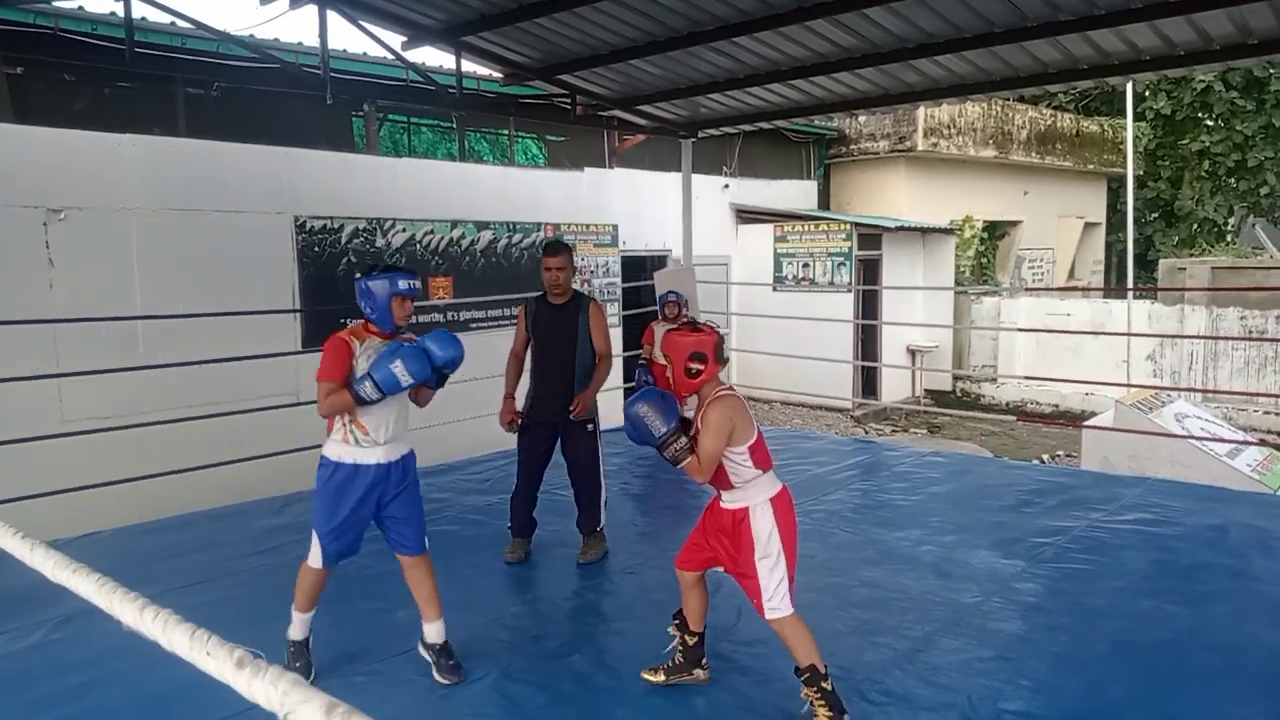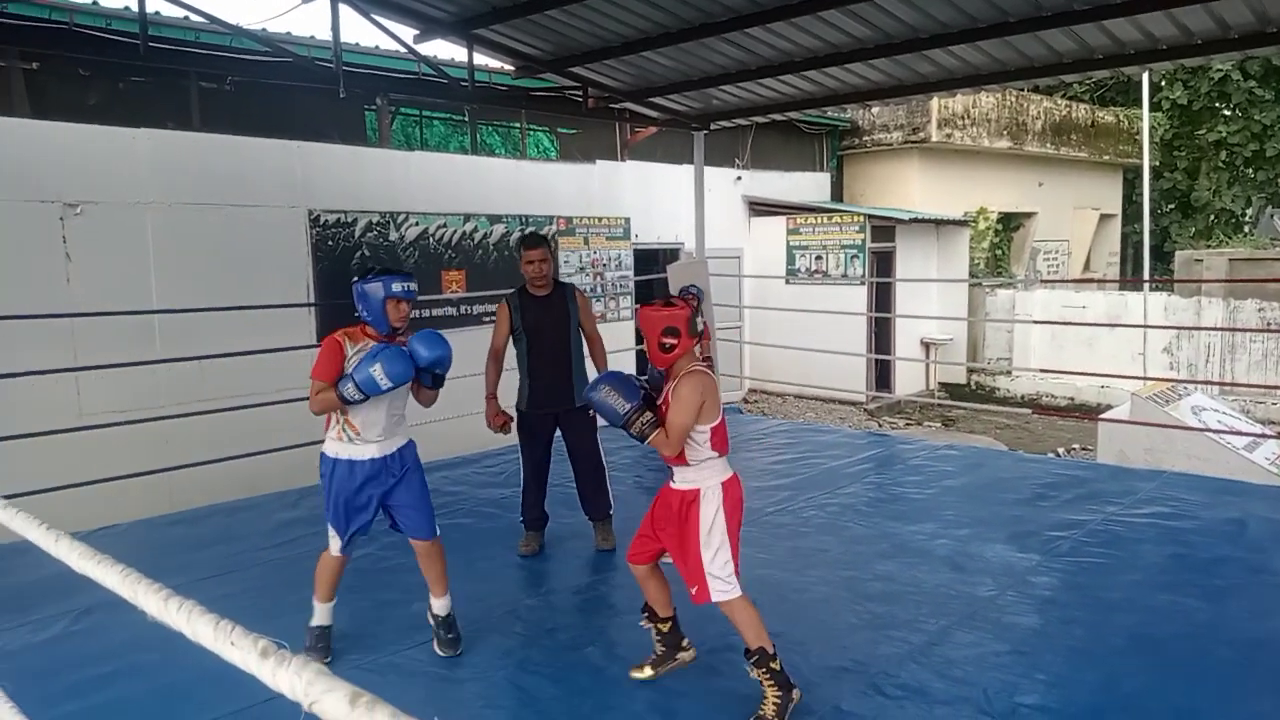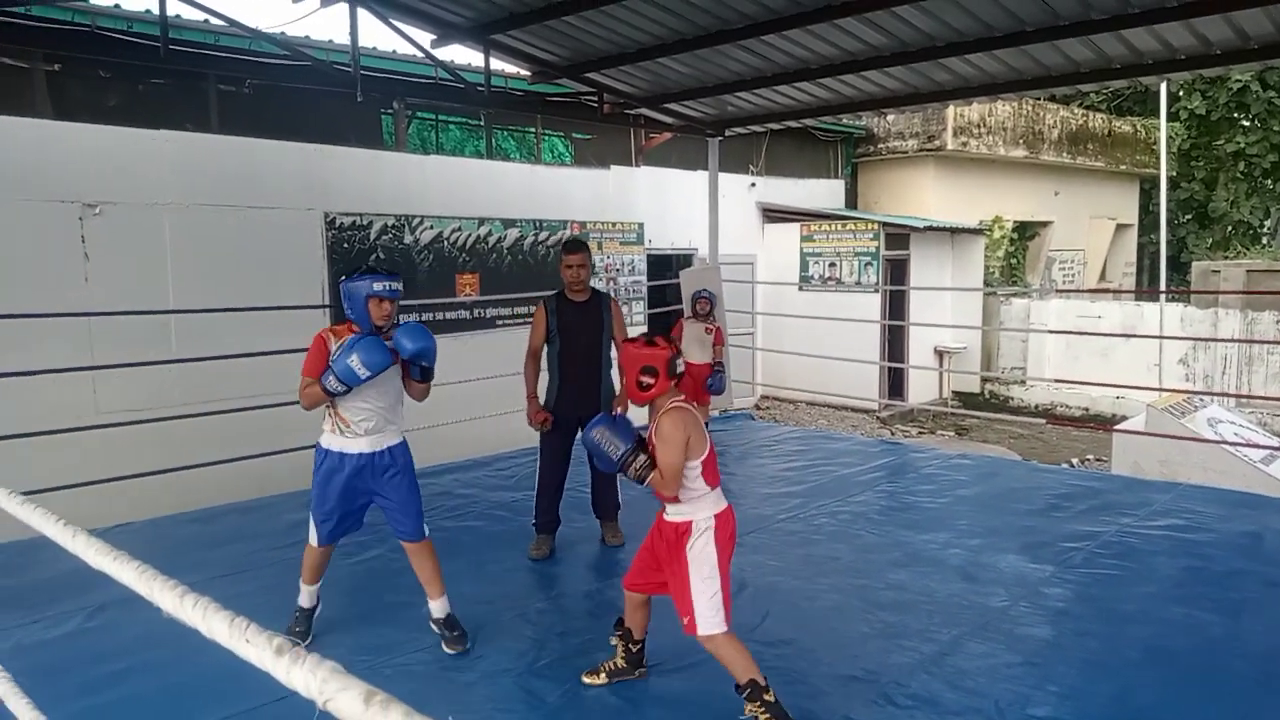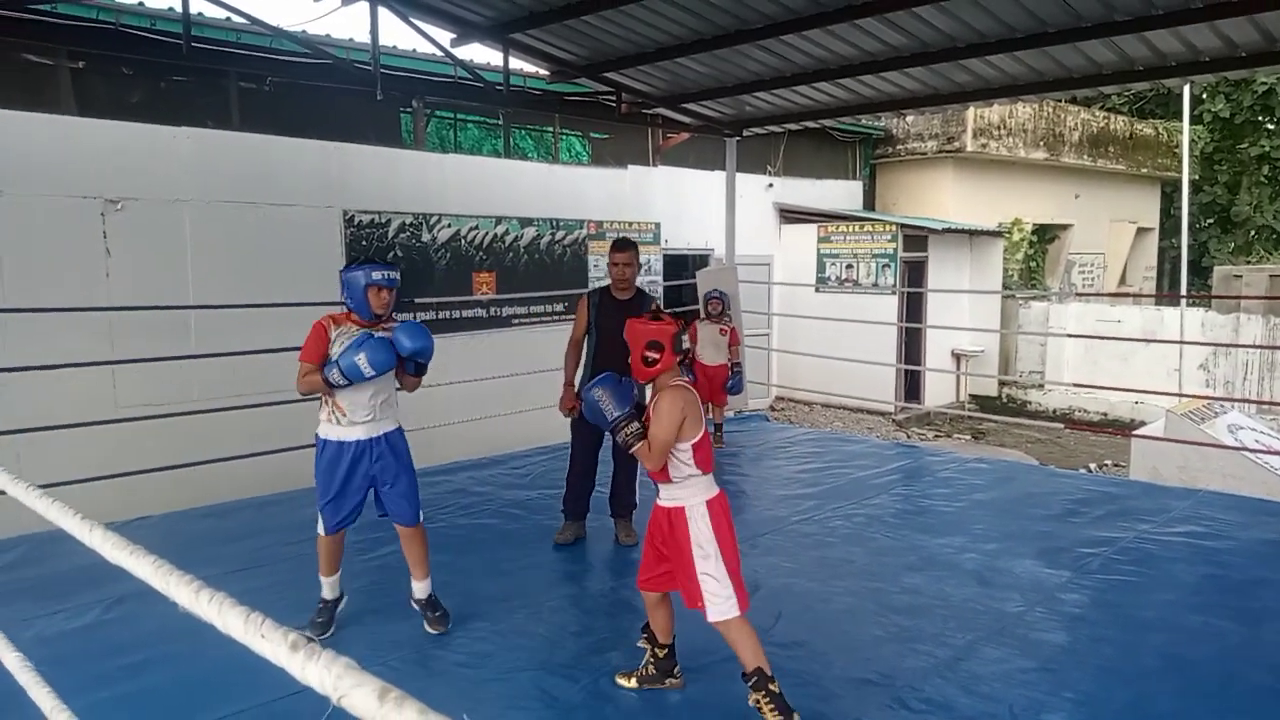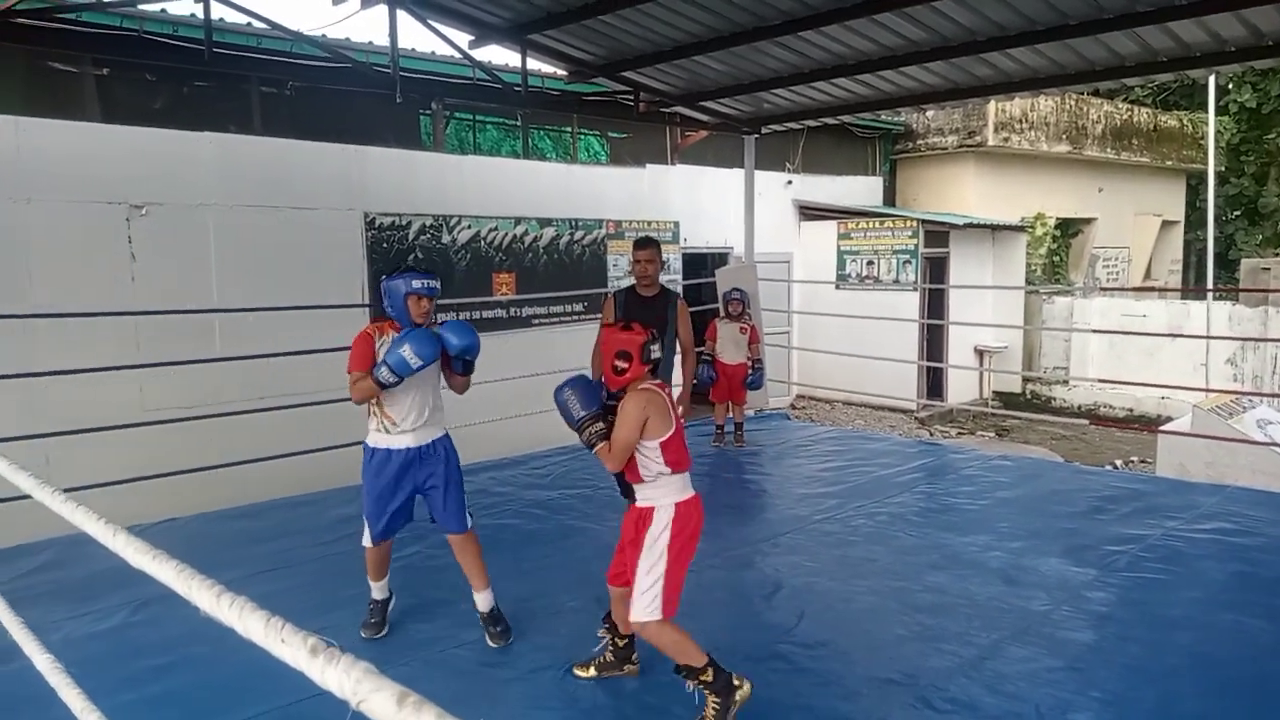
dt=0.4s
person 1, frame 1
left shoulder: (720, 408)
right shoulder: (709, 400)
left elbow: (701, 472)
right elbow: (705, 452)
left wrist: (666, 435)
right wrist: (676, 426)
left hip: (760, 513)
right hip: (728, 506)
left knee: (776, 612)
right knee: (688, 571)
right ankle: (690, 659)
person 1, frame 2
left shoulder: (692, 382)
right shoulder: (679, 376)
left elbow: (670, 446)
right elbow: (667, 426)
left wrist: (631, 412)
right wrist: (642, 402)
left hip: (709, 495)
right hip: (682, 489)
left knee: (725, 593)
right knee: (640, 561)
left ankle: (778, 684)
right ankle: (672, 644)
person 1, frame 3
left shoulder: (674, 421)
right shoulder: (664, 412)
left elbow: (667, 486)
left wrist: (628, 455)
right wrist: (631, 446)
left hip: (702, 528)
right hip: (675, 520)
left knee: (708, 632)
right knee: (634, 589)
right ankle: (630, 659)
person 1, frame 4
left shoulder: (672, 398)
right shoulder: (670, 392)
left elbow: (652, 459)
left wrist: (621, 420)
right wrist: (630, 417)
left hip: (696, 512)
right hip: (671, 507)
left knee: (725, 613)
right knee: (651, 590)
right ankle: (662, 667)
person 1, frame 5
left shoulder: (638, 399)
right shoulder: (653, 392)
left elbow: (613, 461)
left wrist: (588, 419)
right wrist: (600, 415)
left hip: (668, 512)
right hip: (652, 506)
left knee: (647, 619)
right knee: (618, 582)
left ankle: (723, 686)
right ankle: (619, 655)
person 2, frame 1
left shoulder: (406, 344)
right shoulder: (344, 343)
left elbow: (420, 399)
right elbow: (327, 405)
left wrist: (437, 372)
right wrist: (375, 383)
left hip: (396, 464)
right hip: (346, 467)
left knee: (413, 552)
right knee: (322, 557)
left ankle: (435, 640)
right ankle: (297, 637)
person 2, frame 2
left shoulder: (408, 345)
right shoulder: (340, 343)
left elbow: (426, 399)
right elbow: (317, 404)
left wrist: (434, 372)
right wrist: (359, 384)
left hip: (397, 457)
right hip: (346, 462)
left knee: (424, 536)
right knee: (336, 547)
left ankle: (441, 614)
right ankle: (320, 625)
person 2, frame 3
left shoulder: (398, 341)
right shoulder: (328, 340)
left elbow: (419, 393)
right elbow: (306, 398)
left wrist: (423, 362)
right wrist: (343, 376)
left hip: (389, 454)
right hip: (338, 457)
left knee: (414, 534)
right knee: (322, 539)
left ankle: (442, 613)
right ankle: (306, 606)
person 2, frame 4
left shoulder: (394, 333)
right shoulder: (327, 329)
left elbow: (409, 385)
right elbow: (304, 384)
left wrist: (417, 360)
right wrist: (344, 371)
left hip: (385, 439)
right hip: (338, 444)
left knee: (409, 519)
right knee: (332, 526)
left ankle: (423, 595)
right ankle: (330, 597)
person 2, frame 5
left shoulder: (437, 336)
right shoulder: (371, 337)
left elbow: (459, 386)
right elbow: (358, 392)
left wrist: (464, 358)
right wrist: (395, 365)
left hip: (434, 447)
right hip: (387, 453)
left knee: (458, 529)
right knee: (378, 534)
left ankle: (486, 606)
right ankle: (379, 599)
person 3, frame 1
left shoulder: (589, 309)
right shoulder: (530, 309)
left elbow: (604, 357)
right elbow: (518, 354)
left wrist: (589, 393)
right wrist: (508, 399)
left hip: (577, 409)
right hip: (537, 408)
left knee: (586, 474)
right knee: (527, 473)
left ankle: (593, 535)
right ankle: (520, 535)
person 3, frame 2
left shoulder: (574, 296)
right shoulder: (510, 305)
left elbow: (593, 339)
right elbow: (496, 353)
right wrist: (491, 398)
left hip: (576, 399)
right hip: (532, 403)
left knee: (588, 461)
right knee: (533, 467)
left ankle: (602, 522)
right ankle: (533, 528)
person 3, frame 3
left shoulder: (608, 305)
right shoulder: (546, 308)
right elbow: (533, 354)
left wrist: (625, 389)
right wrist: (532, 398)
left hip: (600, 403)
right hip: (559, 404)
left knee: (604, 465)
right knee: (551, 469)
left ankle: (608, 521)
right ankle: (544, 532)
person 3, frame 4
left shoulder: (649, 306)
right shoulder: (590, 301)
right elbow: (576, 343)
right wrist: (569, 386)
left knee: (626, 460)
right knee: (581, 459)
left ankle: (623, 519)
right ankle: (574, 520)
person 3, frame 5
left shoulder: (675, 303)
right shoulder: (616, 301)
left elbow: (688, 350)
right elbow: (602, 345)
left wrist: (686, 390)
right hip: (618, 393)
right ankle: (632, 496)
